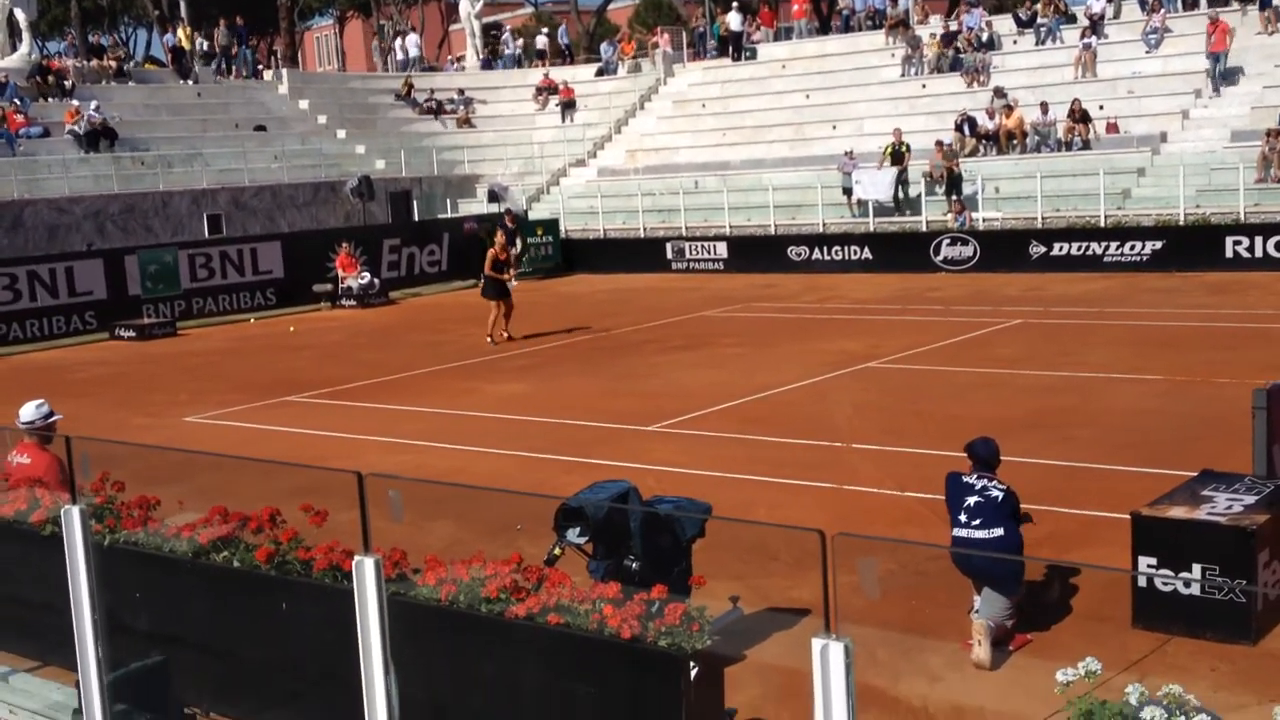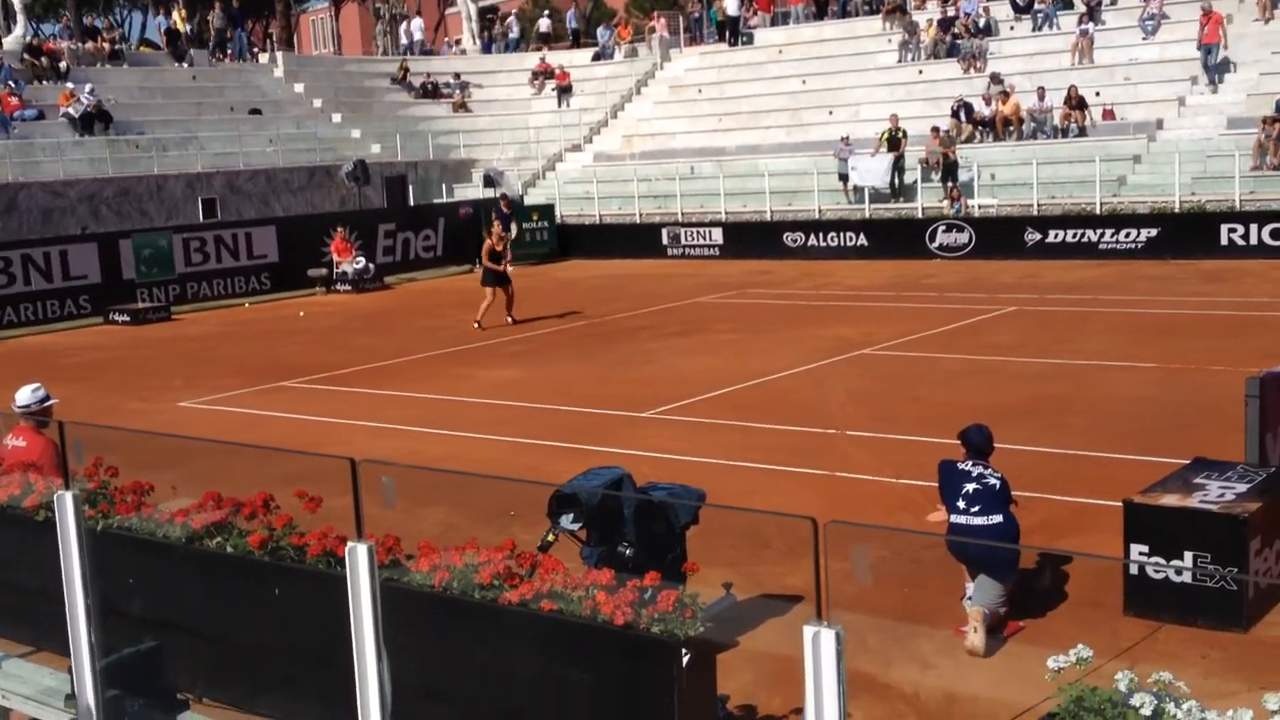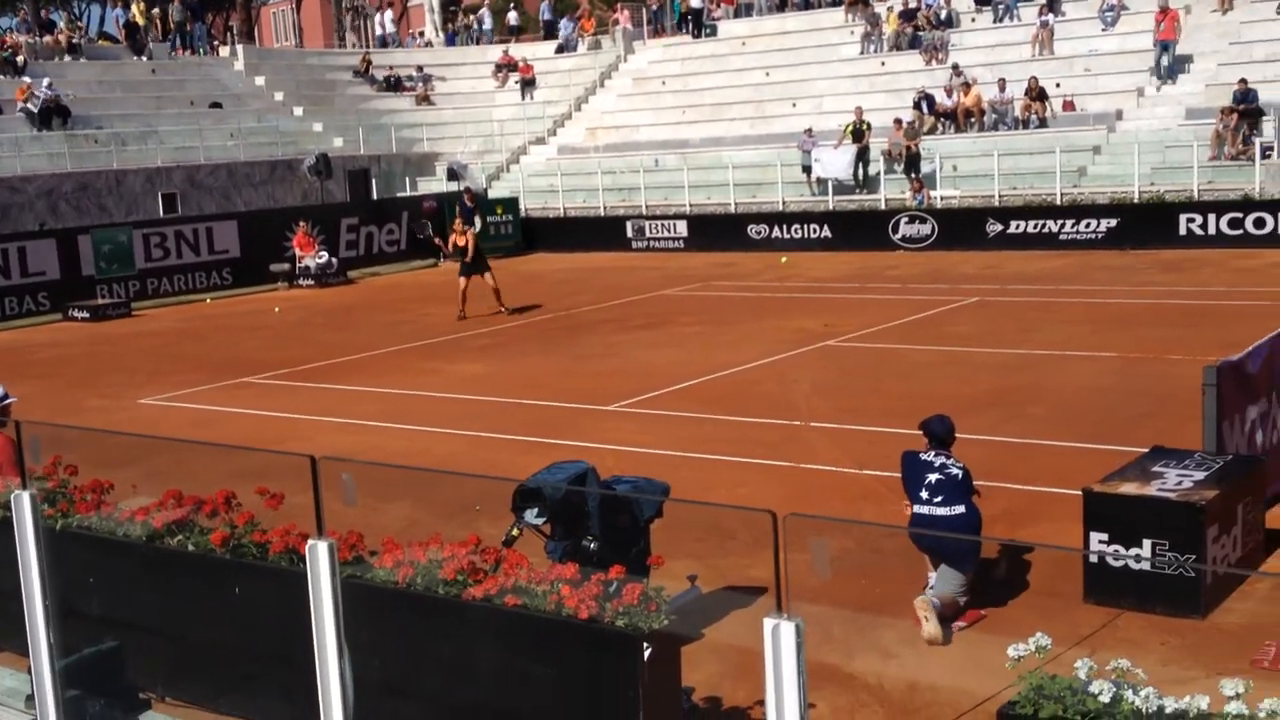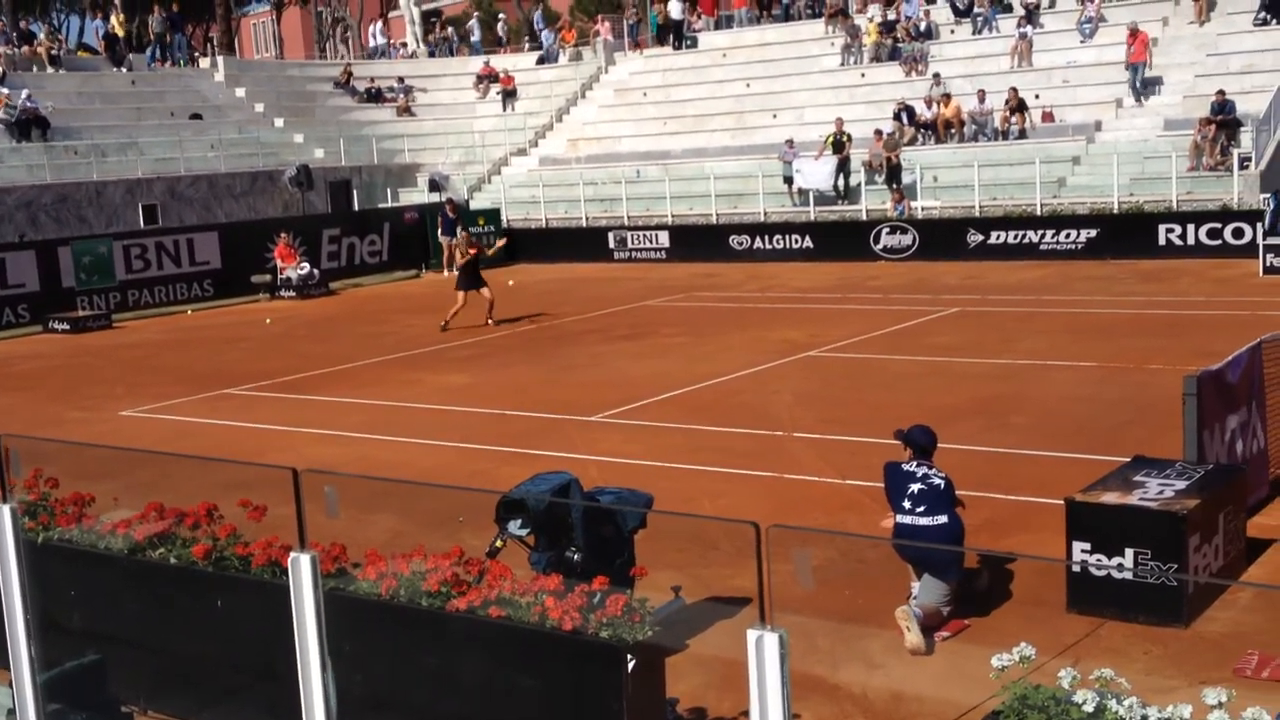
dt=0.4s
person 1, frame 1
left shoulder: (953, 480)
right shoulder: (1007, 493)
left hip: (963, 555)
right hip: (1001, 556)
right knee: (1000, 617)
left ankle: (980, 606)
right ankle: (988, 626)
person 1, frame 2
left shoulder: (947, 468)
right shoulder: (1000, 481)
left hip: (960, 543)
right hip: (999, 545)
right knee: (992, 607)
left ankle: (972, 593)
right ankle: (983, 614)
person 1, frame 3
left shoulder: (910, 459)
right shoulder: (962, 470)
left hip: (922, 532)
right hip: (961, 535)
right knee: (952, 598)
left ankle: (934, 582)
right ankle: (933, 602)
person 1, frame 4
left shoulder: (893, 469)
right shoulder: (944, 480)
left hip: (906, 542)
right hip: (943, 544)
right knee: (935, 608)
left ankle: (918, 592)
right ankle: (917, 613)
